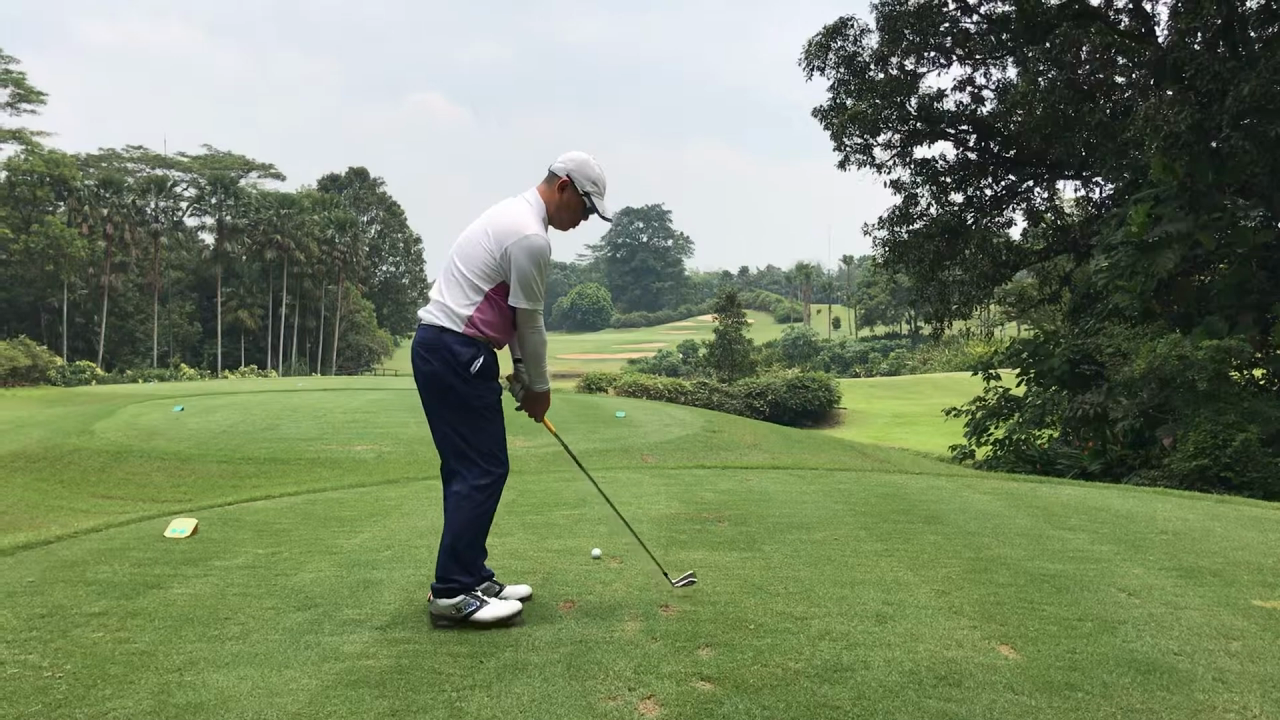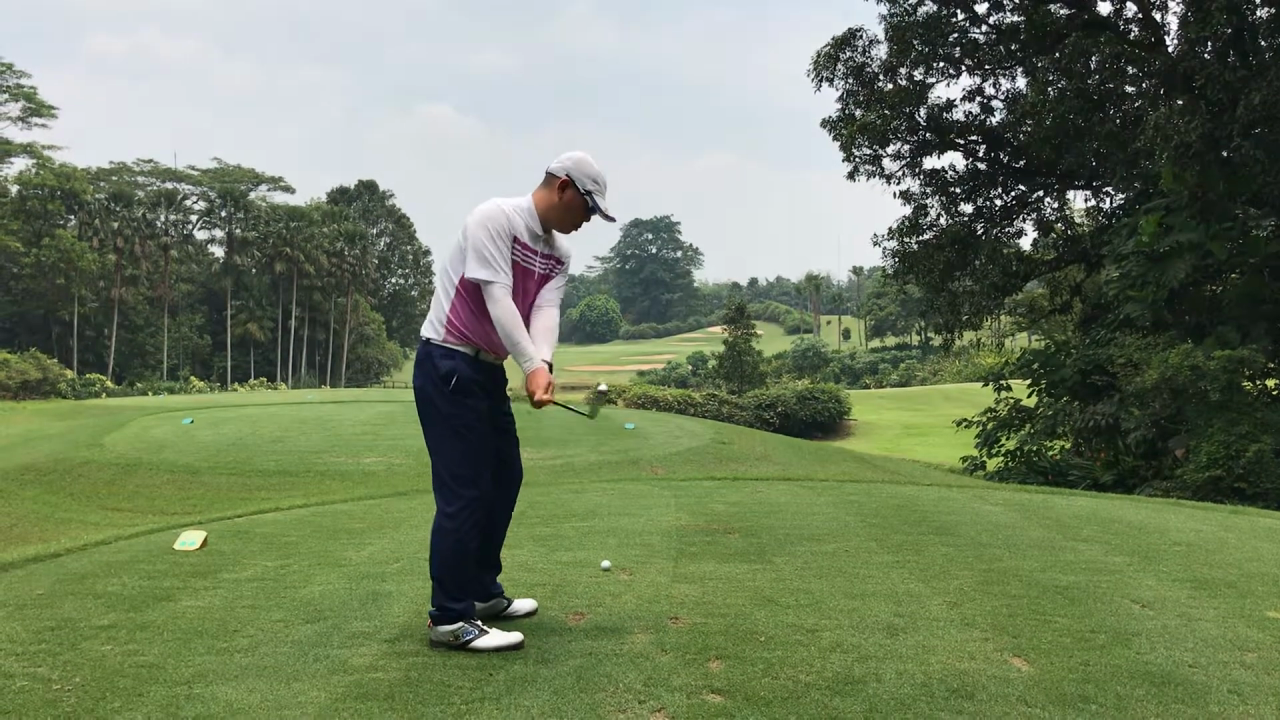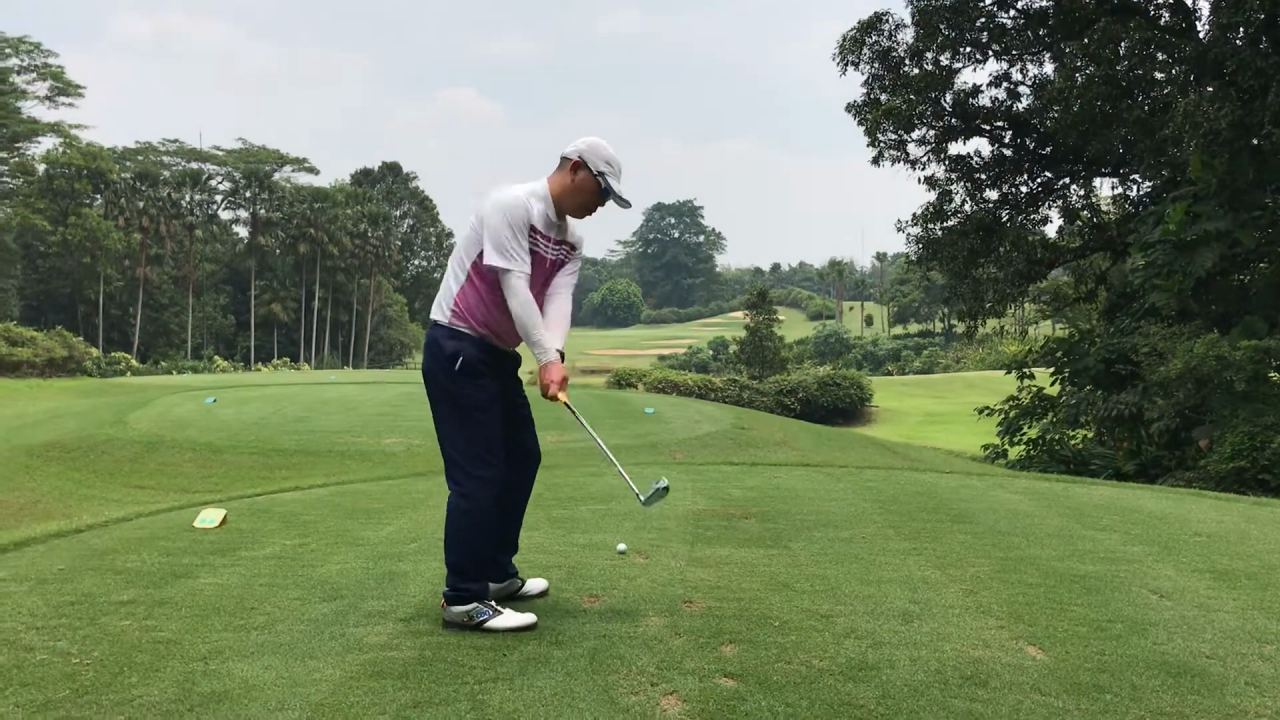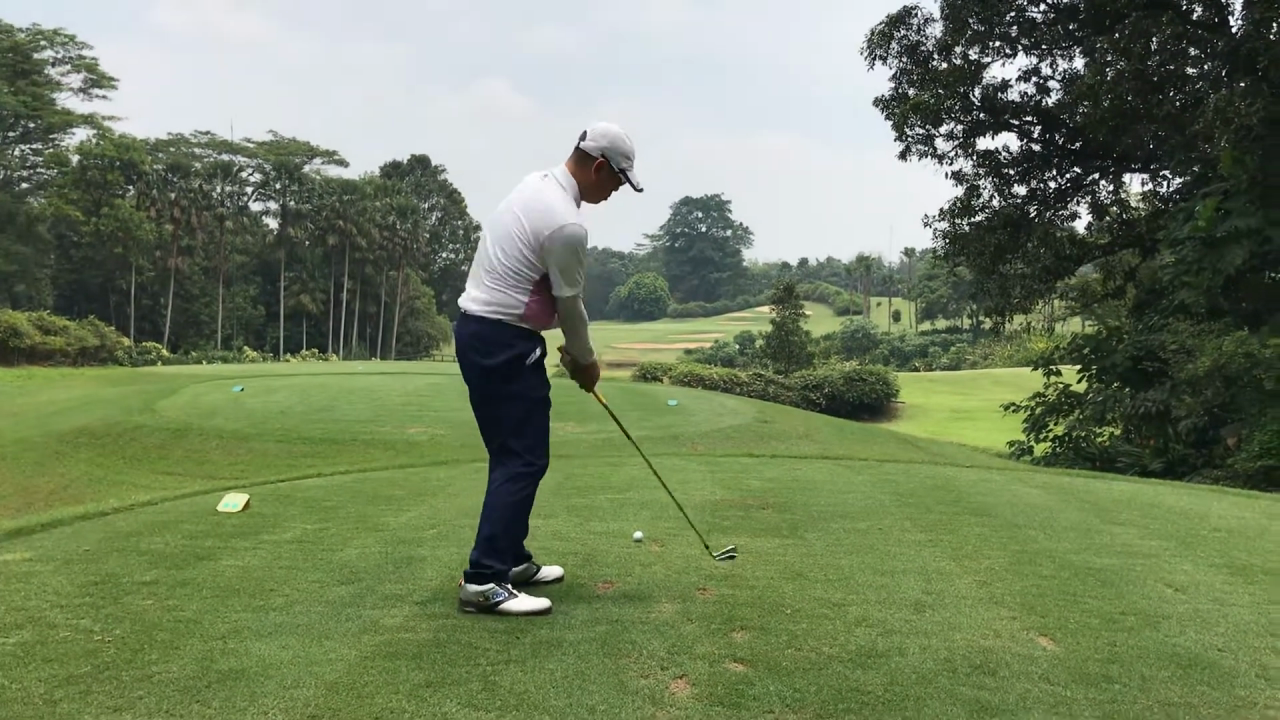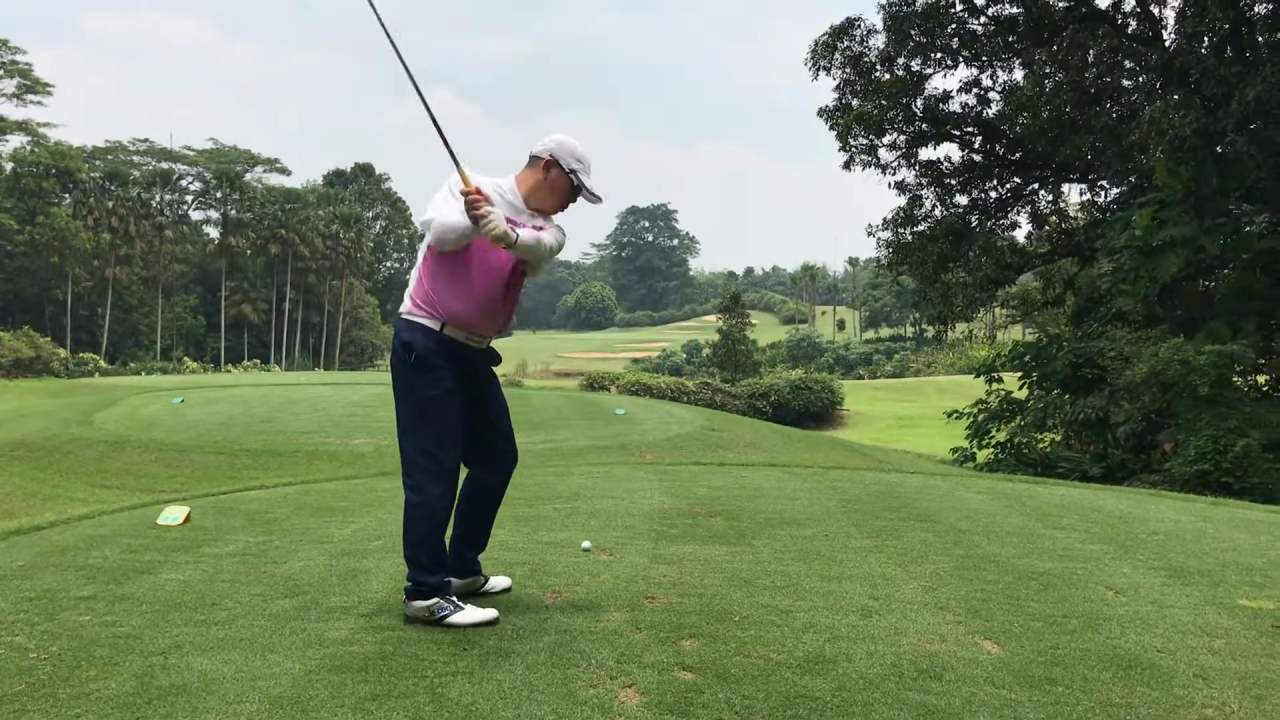
dt=1s
person 1, frame 1
left shoulder: (514, 212)
right shoulder: (530, 237)
right elbow: (530, 320)
left wrist: (522, 368)
right wrist: (540, 385)
left hip: (441, 346)
right hip: (457, 353)
left knee: (468, 469)
right knee: (483, 470)
left ankle: (471, 576)
right ankle: (452, 590)
person 1, frame 2
left shoulder: (557, 254)
right shoulder: (495, 217)
left elbow: (544, 313)
right elbow: (497, 300)
left wrist: (542, 366)
right wrist: (531, 367)
left hip: (483, 369)
right hip: (448, 366)
left knee: (503, 480)
right knee: (464, 490)
left ankle: (480, 593)
right ankle: (450, 618)
person 1, frame 3
left shoulder: (570, 242)
right shoulder: (512, 202)
left elbow: (559, 300)
right elbow: (515, 286)
left wrist: (554, 357)
right wrist: (545, 358)
left hip: (499, 355)
right hip: (458, 350)
left knee: (521, 460)
right knee: (477, 472)
left ankle: (496, 574)
right ankle: (464, 598)
person 1, frame 4
left shoulder: (535, 183)
right shoulder: (568, 226)
right elbow: (569, 305)
left wrist: (575, 352)
right wrist: (585, 357)
left hip: (474, 328)
right hip: (506, 342)
left knee: (509, 450)
right knee: (524, 458)
left ankle: (510, 558)
right ankle: (483, 579)
person 1, frame 5
left shoulder: (551, 233)
right shoulder: (466, 193)
left elbow: (528, 248)
right elbow: (441, 235)
left wrist: (503, 226)
right wrist: (477, 219)
left hip: (474, 353)
right hip: (425, 346)
left knee: (496, 460)
right knee: (434, 470)
left ankle: (460, 570)
right ankle: (425, 594)
